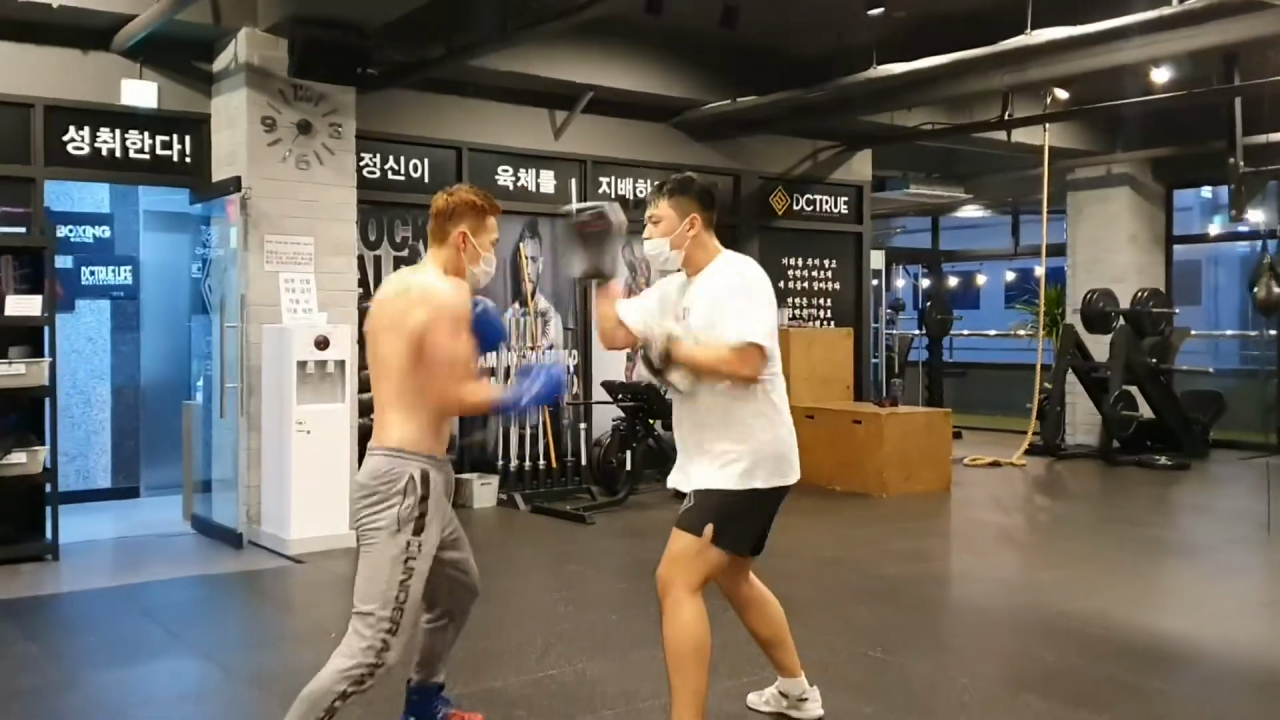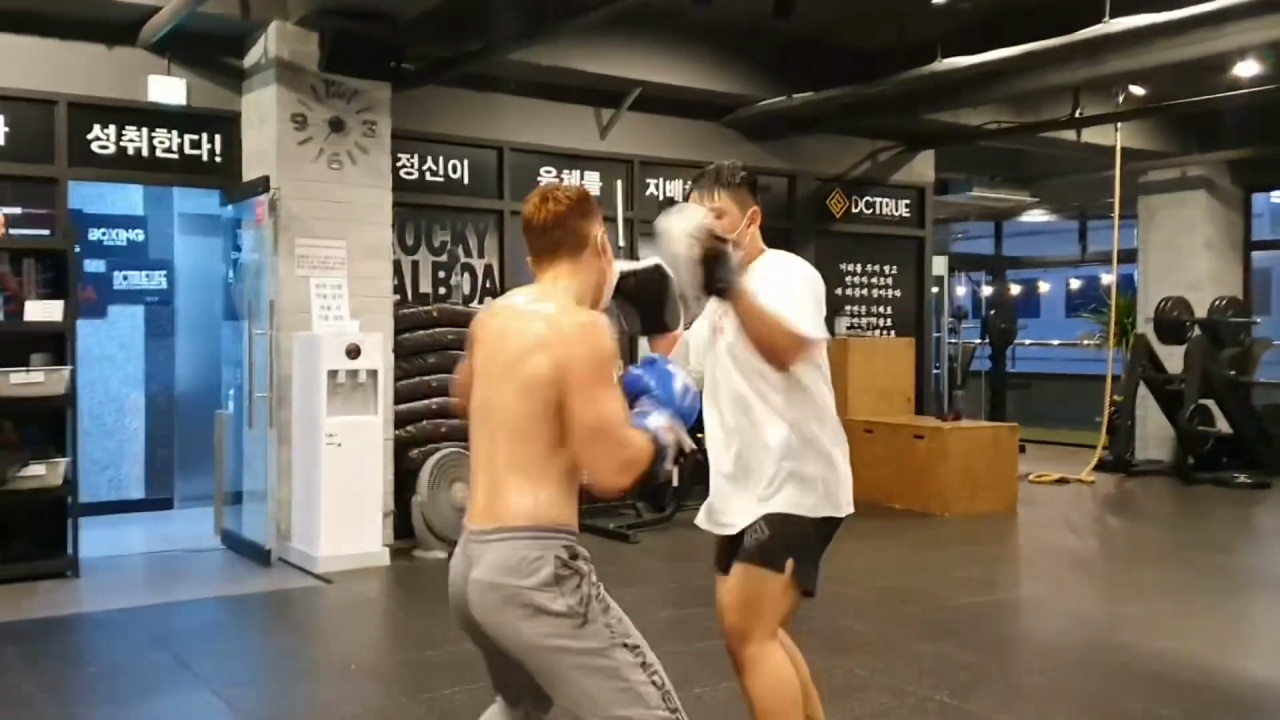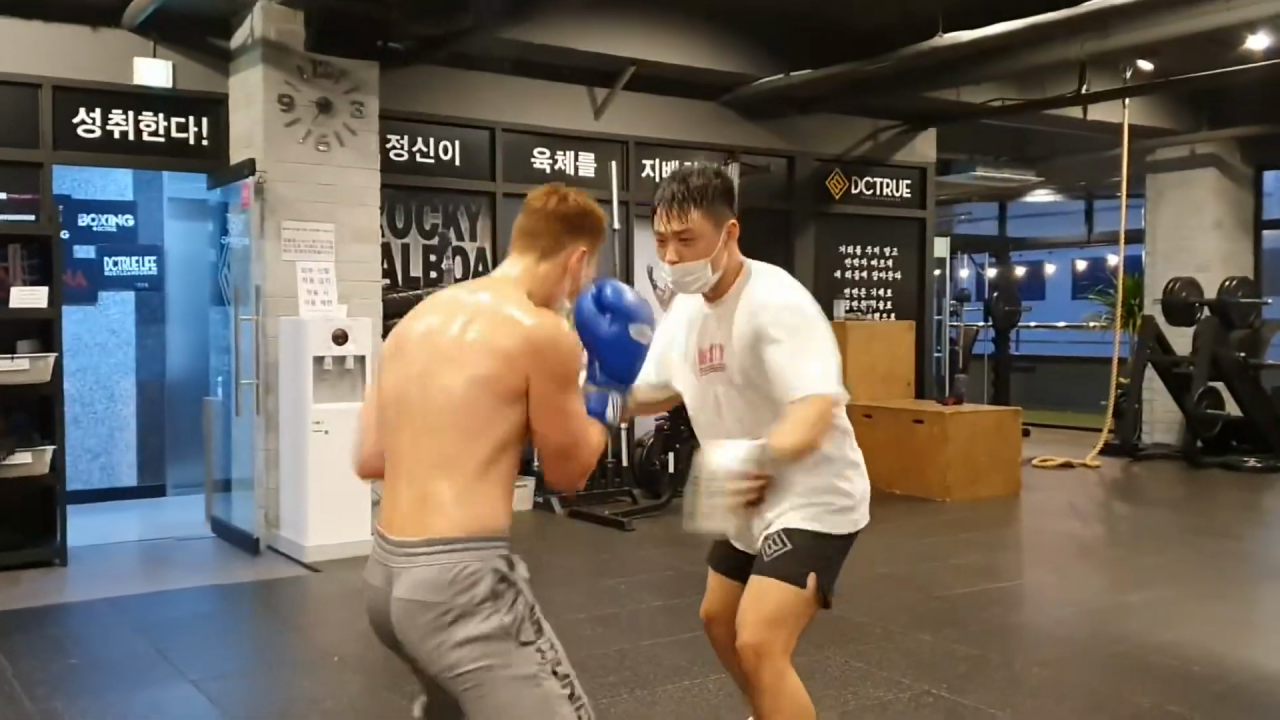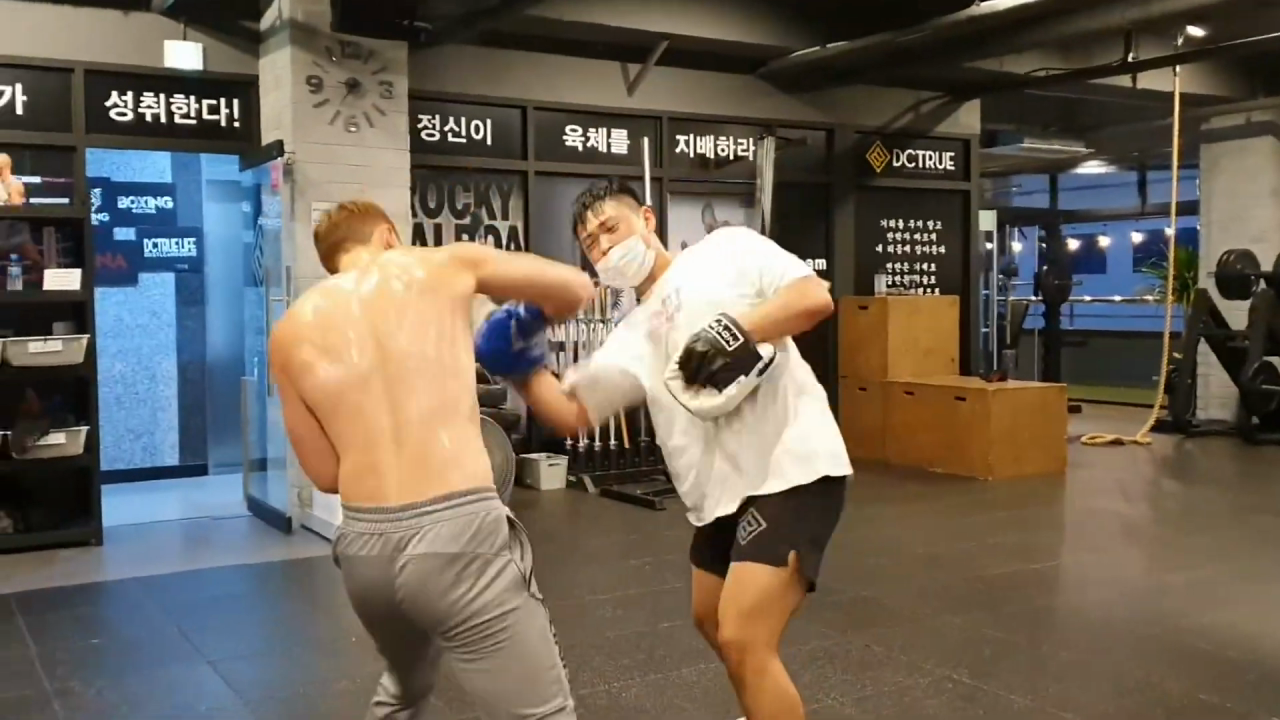
dt=0.7s
person 1, frame 1
left shoulder: (739, 279)
right shoulder: (671, 288)
left elbow: (745, 364)
right elbow: (614, 334)
left wrist: (671, 348)
left hip: (748, 463)
right hip: (718, 464)
left knee: (677, 581)
right knee: (731, 575)
person 1, frame 2
left shoulder: (787, 272)
right shoulder: (716, 305)
left elbow: (784, 351)
right elbow: (687, 359)
left wrist: (730, 284)
left hip: (797, 485)
right hip: (741, 490)
left knee: (750, 634)
right knee: (752, 629)
person 1, frame 3
left shoulder: (778, 300)
right shoulder: (683, 313)
left elbow: (817, 405)
right elbow: (653, 393)
left wrist: (763, 459)
left hip: (815, 501)
right hip: (751, 506)
left knee: (760, 646)
right knee: (718, 620)
person 1, frame 4
left shoulder: (724, 251)
right shoulder: (631, 335)
left elbow: (813, 298)
right elbow: (569, 415)
left wrist: (733, 330)
right wrist: (521, 366)
left hip: (790, 472)
right hip: (721, 489)
left knee: (742, 639)
right knee: (715, 622)
person 2, frame 1
left shoulder: (400, 285)
right shoulder: (445, 298)
right elbow: (455, 398)
left wrist: (469, 327)
right wrist: (522, 393)
left hip: (412, 479)
right hip: (405, 482)
left knee: (460, 587)
right knee: (376, 642)
person 2, frame 2
left shoulder: (497, 316)
right shoulder: (582, 330)
right elbow: (610, 471)
right wrist: (665, 421)
left hip: (475, 564)
right hip: (533, 571)
person 2, frame 3
left shoulder: (420, 318)
right shoulder: (543, 335)
left elbow: (371, 459)
right elbow: (566, 473)
right wrist: (612, 386)
left hip: (390, 576)
right hip: (458, 579)
person 2, frame 4
left shoulder: (291, 329)
right shoulder: (444, 264)
left elbow: (325, 474)
right elbow: (576, 289)
left hip: (364, 546)
right hip: (459, 532)
